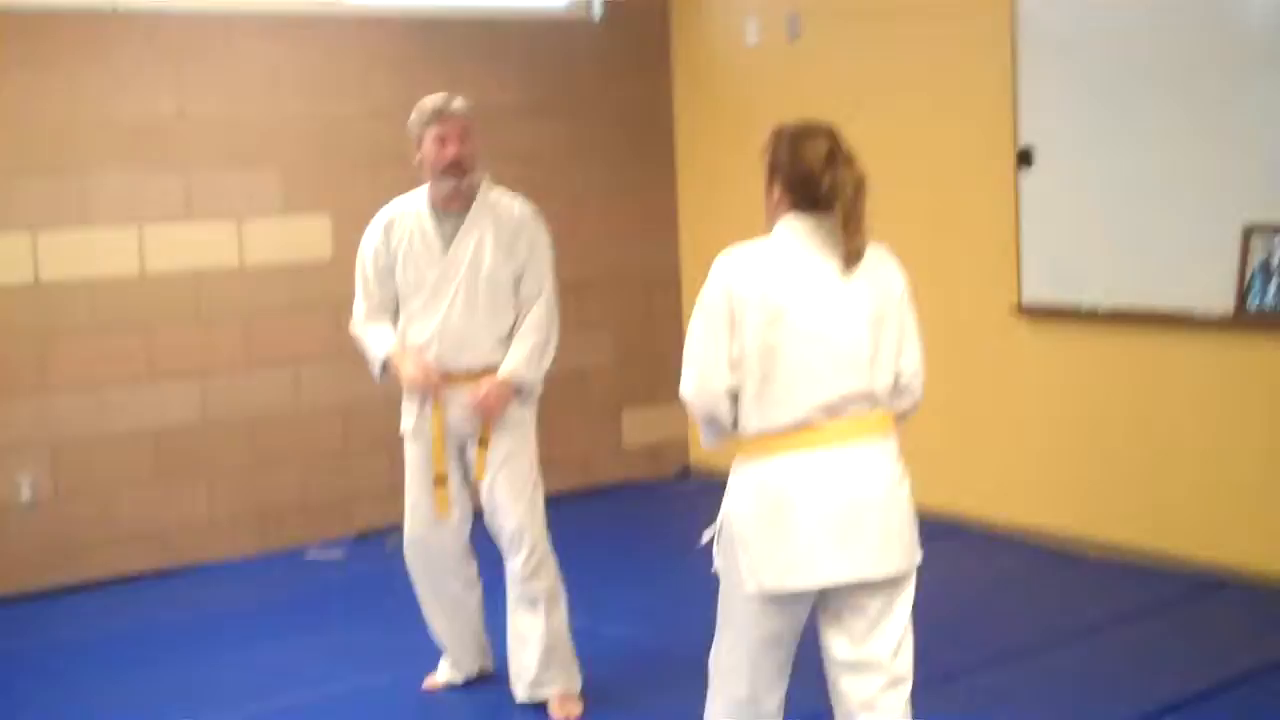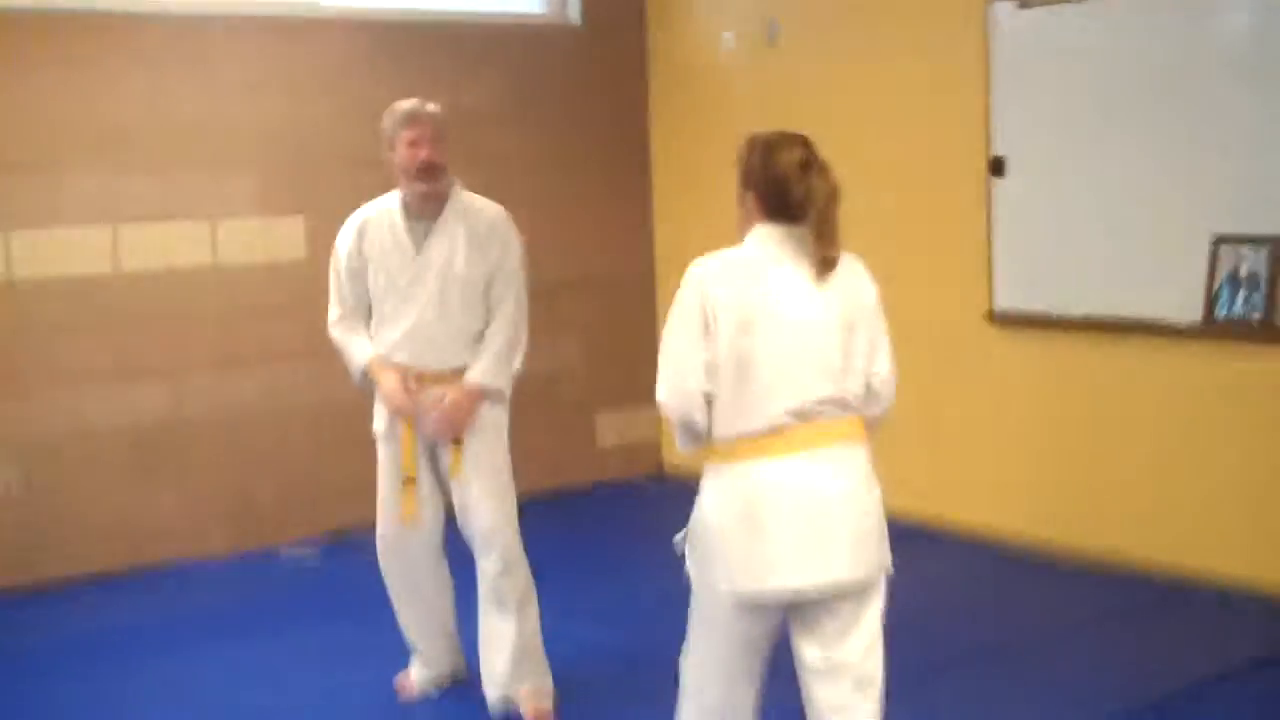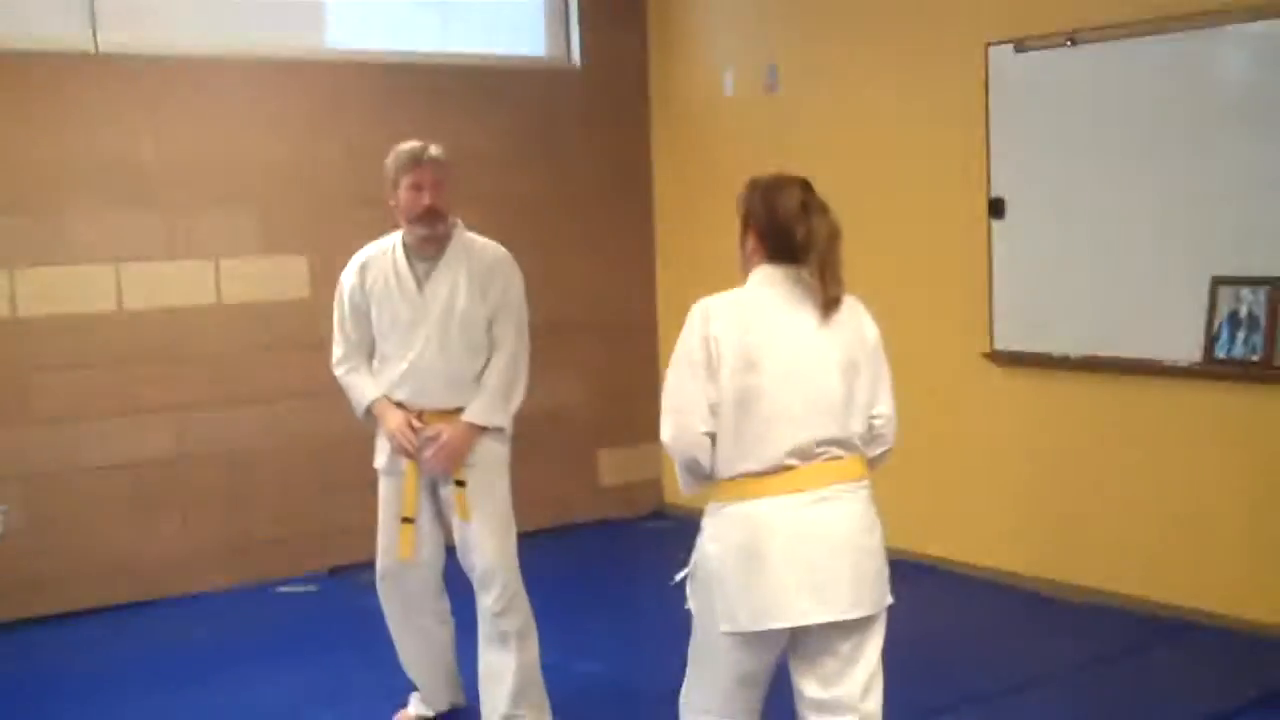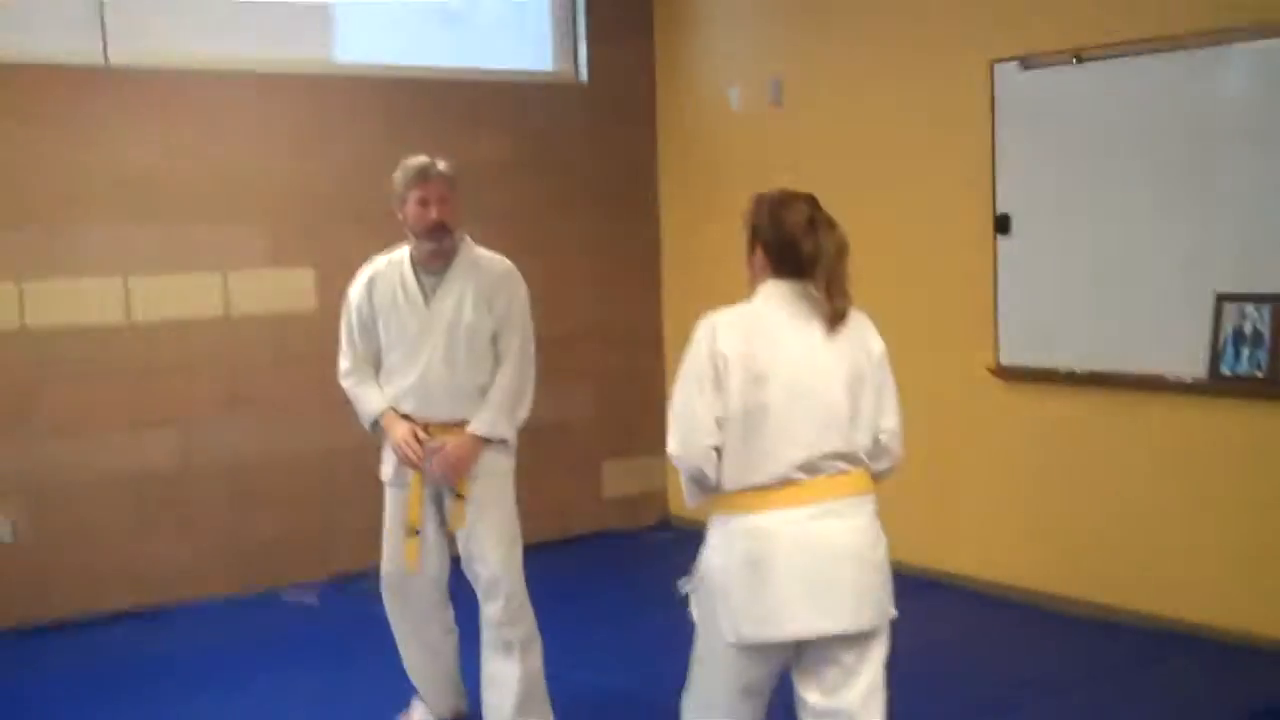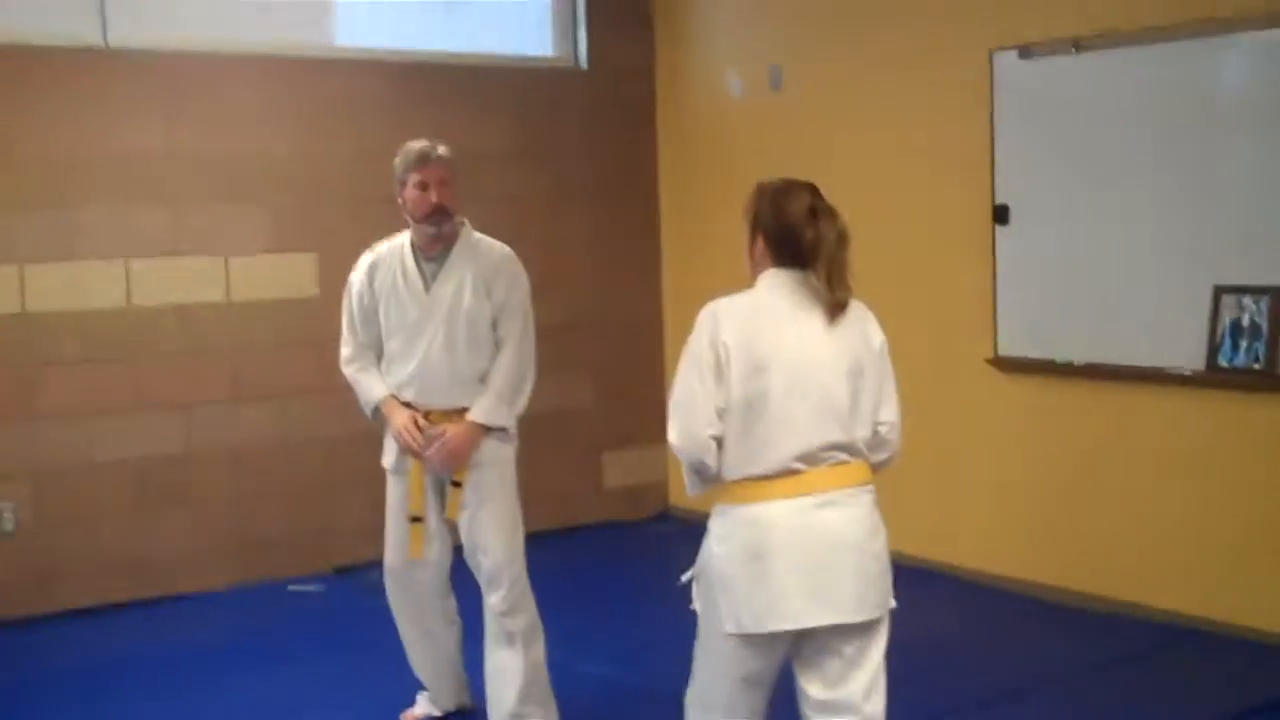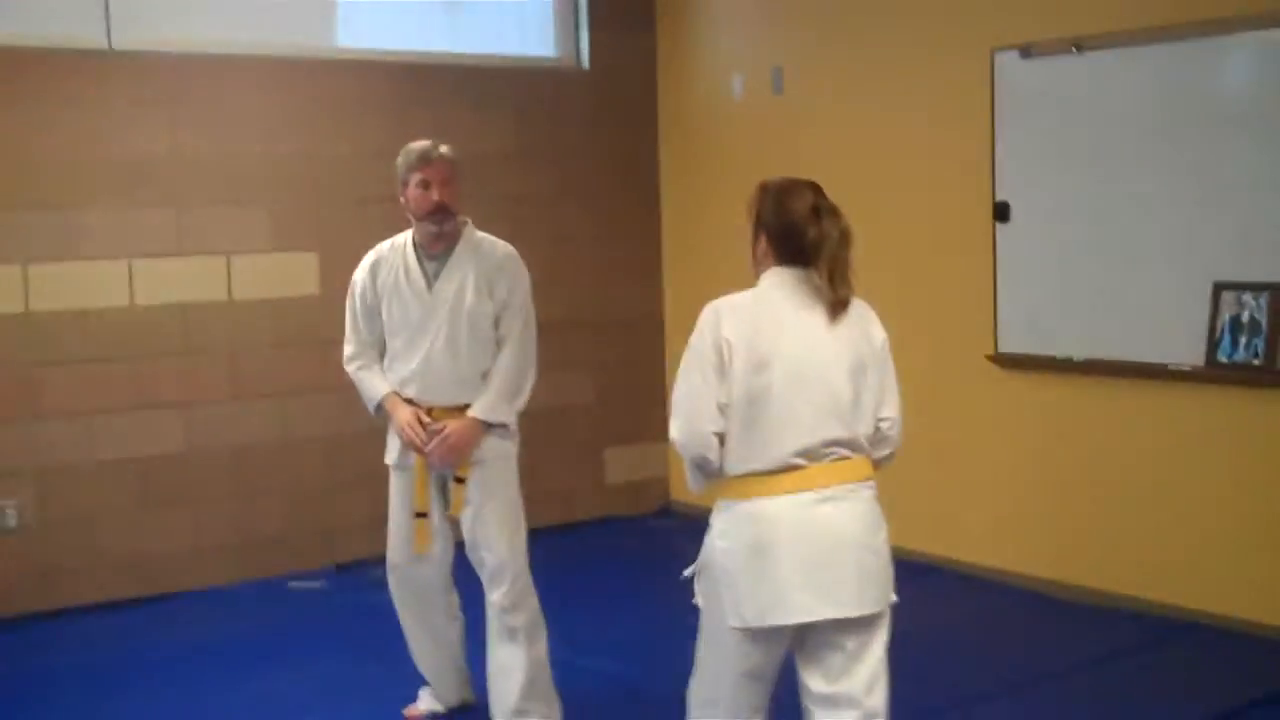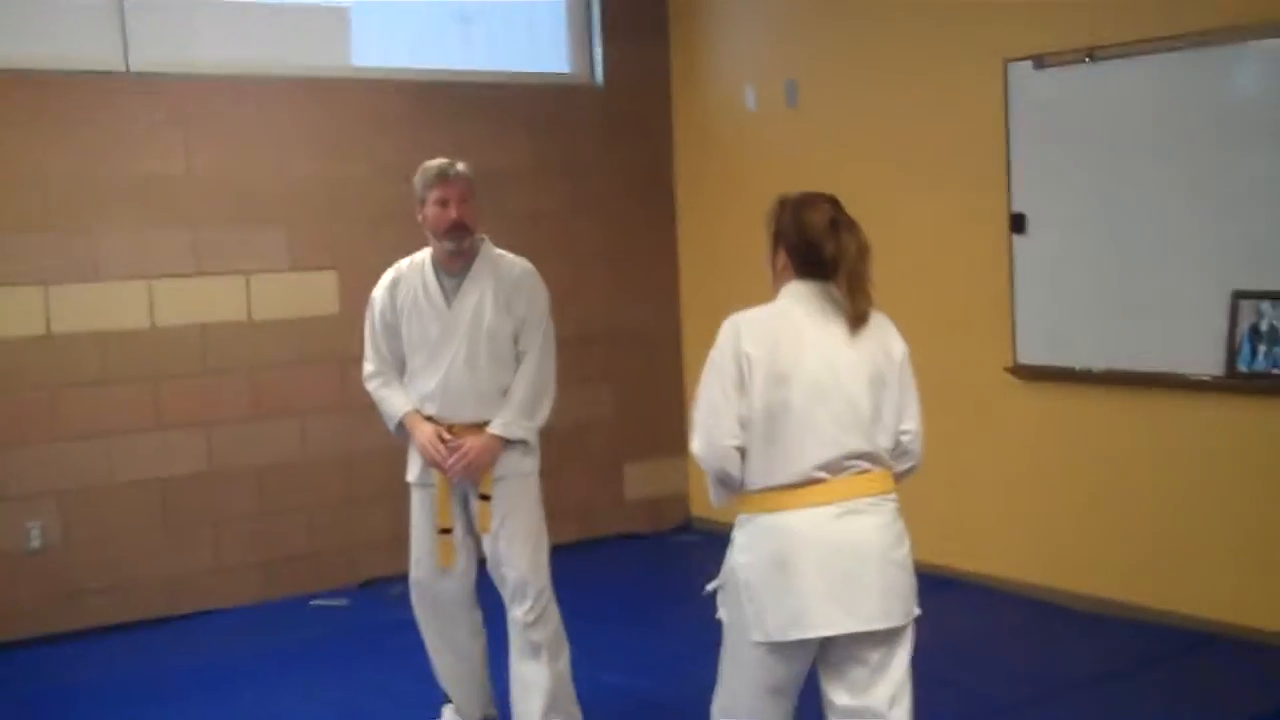
dt=0.1s
person 1, frame 1
left shoulder: (516, 218)
right shoulder: (390, 226)
left elbow: (540, 312)
right elbow: (368, 314)
left wrist: (508, 380)
right wrist: (398, 358)
left hip: (497, 398)
right hip: (428, 402)
left knee: (522, 531)
right knee: (430, 537)
right ankle: (465, 654)
person 1, frame 2
left shoulder: (488, 222)
right shoulder: (363, 228)
left elbow: (509, 318)
right elbow: (343, 318)
left wrist: (474, 387)
right wrist: (378, 370)
left hip: (469, 400)
right hip: (401, 404)
left knee: (494, 532)
right knee: (402, 538)
right ankle: (436, 657)
person 1, frame 3
left shoulder: (490, 262)
right shoulder: (367, 268)
left elbow: (510, 356)
right elbow: (349, 356)
left wrist: (471, 425)
right wrist: (384, 410)
left hip: (472, 437)
right hip: (403, 438)
left knee: (493, 569)
right knee: (401, 570)
person 1, frame 4
left shoulder: (497, 275)
right shoulder: (374, 281)
left elbow: (516, 369)
right elbow: (355, 368)
left wrist: (475, 437)
right wrist: (390, 422)
left hip: (478, 448)
right hip: (409, 450)
left knee: (498, 579)
right knee: (406, 579)
person 1, frame 5
left shoulder: (496, 262)
right shoulder: (375, 268)
left elbow: (516, 355)
right elbow: (357, 355)
left wrist: (474, 424)
right wrist: (391, 409)
left hip: (479, 437)
right hip: (410, 437)
left knee: (500, 568)
right knee: (409, 569)
person 1, frame 6
left shoulder: (499, 260)
right shoulder: (378, 266)
left elbow: (517, 353)
right elbow: (360, 353)
left wrist: (475, 421)
right wrist: (393, 405)
left hip: (481, 433)
right hip: (413, 435)
left knee: (503, 565)
right knee: (412, 566)
person 1, frame 7
left shoulder: (516, 277)
right shoulder: (396, 285)
left elbow: (536, 370)
right elbow: (380, 372)
left wrist: (495, 437)
right wrist: (415, 424)
left hip: (503, 451)
right hip: (433, 453)
left knee: (526, 583)
right knee: (435, 584)
person 2, frame 1
left shoulder: (740, 268)
right shoulder: (880, 266)
left elbow: (707, 394)
right elbow: (907, 384)
left hip: (777, 490)
right hip: (870, 483)
left knee: (747, 670)
right knee: (874, 668)
person 2, frame 2
left shoulder: (713, 276)
right shoulder: (852, 276)
left elbow: (683, 400)
right elbow: (878, 391)
left hip: (750, 496)
right hip: (839, 487)
right knee: (845, 672)
person 2, frame 3
left shoulder: (717, 317)
right shoulder: (853, 316)
left elbow: (687, 440)
right elbow: (880, 430)
left hip: (751, 534)
right hip: (841, 527)
person 2, frame 4
left shoulder: (723, 331)
right shoulder: (859, 331)
left elbow: (694, 453)
right elbow: (886, 446)
left hip: (756, 546)
right hip: (846, 540)
person 2, frame 5
left shoulder: (725, 320)
right shoulder: (859, 321)
left elbow: (694, 440)
right elbow: (885, 435)
left wrist: (718, 483)
left hip: (757, 535)
right hip: (847, 529)
person 2, frame 6
left shoulder: (726, 317)
right shoulder: (861, 319)
left elbow: (696, 436)
right elbow: (886, 432)
left wrist: (720, 478)
left hip: (758, 530)
right hip: (848, 524)
person 2, frame 7
left shoulder: (747, 331)
right shoulder: (881, 332)
left elbow: (718, 451)
right elbow: (906, 445)
left wrist: (743, 492)
left hip: (780, 544)
right hip: (870, 538)
